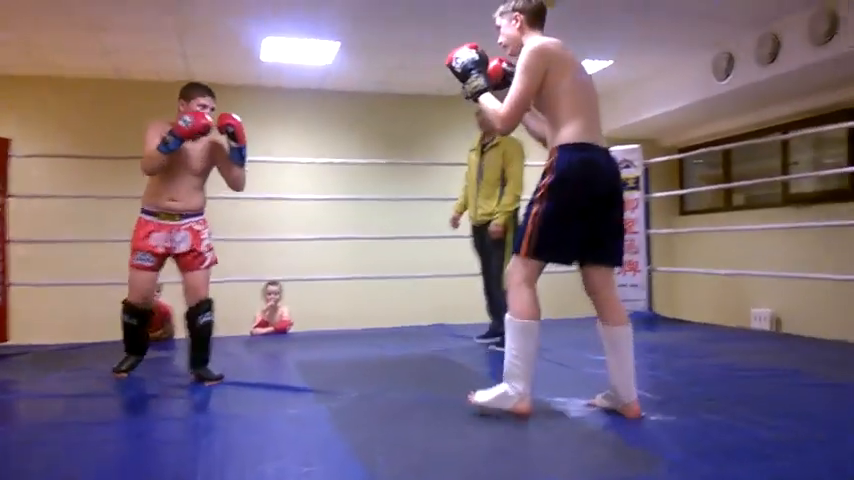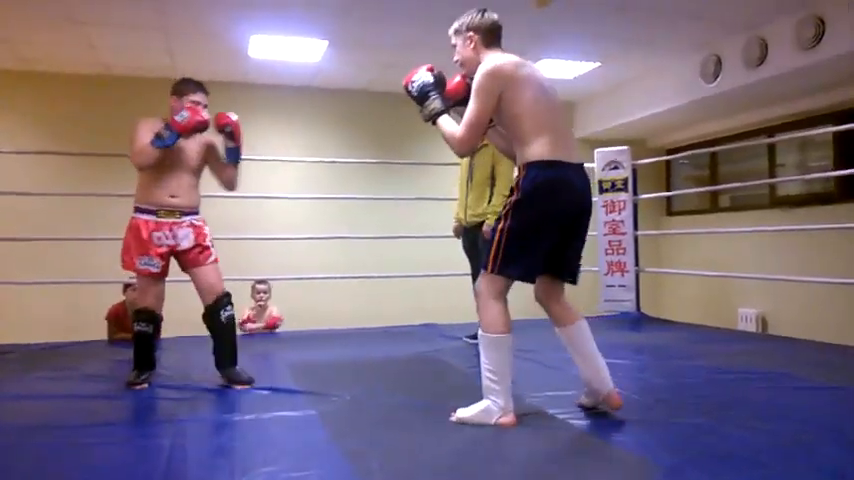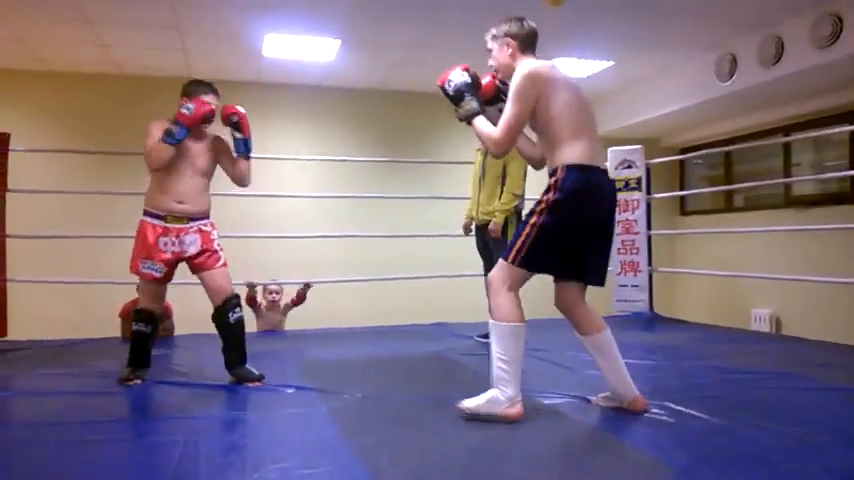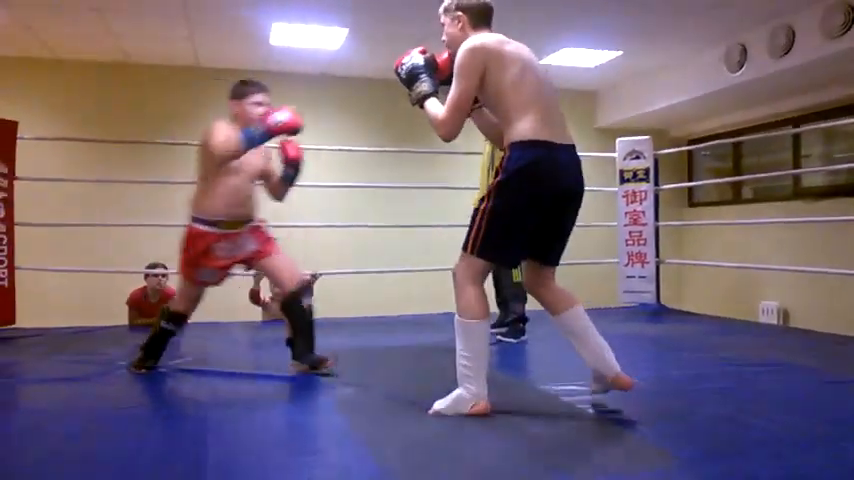
dt=0.5s
person 1, frame 1
left shoulder: (536, 49)
right shoulder: (561, 56)
left elbow: (505, 122)
left wrist: (477, 85)
right wrist: (510, 90)
left hip: (572, 168)
right hip: (603, 168)
left knee: (520, 274)
right knee: (601, 286)
left ankle: (516, 389)
right ankle: (625, 395)
person 1, frame 2
left shoulder: (492, 70)
right shoulder: (525, 71)
left elbow: (463, 144)
left wrist: (435, 107)
right wrist: (484, 118)
left hip: (543, 184)
right hip: (575, 184)
left knee: (490, 290)
right knee: (550, 294)
left ankle: (498, 405)
right ankle: (602, 387)
person 1, frame 3
left shoulder: (529, 73)
right shoulder: (554, 79)
left elbow: (498, 145)
left wrist: (470, 107)
right wrist: (497, 112)
left hip: (573, 188)
right hip: (598, 190)
left knee: (501, 281)
right knee: (571, 299)
left ankle: (507, 395)
right ankle: (626, 392)
person 1, frame 4
left shoulder: (474, 49)
right shoulder: (518, 51)
left elbow: (447, 129)
left wrist: (423, 89)
right wrist: (471, 98)
left hip: (530, 166)
right hip: (567, 168)
left knee: (468, 274)
right knee: (541, 280)
left ankle: (472, 392)
right ankle: (608, 368)
person 2, frame 1
left shoulder: (214, 144)
right shoulder: (158, 129)
left elbow: (238, 184)
right elbow: (148, 166)
left wrist: (237, 145)
right wrist: (177, 135)
left hip: (191, 227)
right hip: (152, 224)
left knee: (199, 299)
right knee: (138, 297)
left ankle: (199, 364)
right ankle: (134, 351)
person 2, frame 2
left shoulder: (205, 141)
right shoulder: (149, 127)
left elbow: (230, 183)
right elbow: (140, 161)
left wrist: (232, 142)
right wrist: (173, 130)
left hip: (190, 225)
right hip: (149, 223)
left knee: (216, 295)
right knee: (149, 301)
left ankle: (228, 365)
right ankle: (143, 366)
person 2, frame 3
left shoulder: (215, 143)
right shoulder: (160, 128)
left elbow: (243, 179)
right elbow: (155, 162)
left wrist: (241, 136)
right wrist: (182, 124)
left hip: (199, 229)
right hip: (158, 228)
left knee: (226, 296)
right knee: (150, 302)
left ankle: (237, 365)
right ankle: (137, 364)
person 2, frame 4
left shoulder: (260, 152)
right shoulder: (219, 130)
left elbow: (278, 193)
right elbow: (221, 153)
left wrist: (291, 169)
right wrist: (264, 129)
left hip: (247, 230)
right hip: (209, 232)
left knee: (295, 284)
right knee: (185, 304)
left ankle: (304, 355)
right ankle: (150, 352)
person 3, frame 1
left shoulder: (510, 146)
right shoulder: (475, 150)
left elbow: (514, 186)
left wrist: (500, 219)
right wrist: (459, 209)
left hip: (499, 222)
right hip: (479, 222)
left knee: (501, 278)
right knee: (489, 277)
left ankle: (507, 330)
right ankle: (497, 326)
person 3, frame 2
left shoulder: (497, 147)
left elbow: (503, 187)
left wrist: (491, 219)
right wrist: (458, 218)
left hip: (490, 223)
right hip: (470, 224)
right knee: (478, 278)
person 3, frame 3
left shoulder: (510, 146)
right shoulder: (482, 151)
left elbow: (514, 187)
left wrist: (499, 218)
right wrist: (470, 216)
left hip: (504, 220)
right hip: (483, 222)
person 3, frame 4
right shoulder: (490, 142)
right wrist: (478, 204)
left knee: (511, 266)
right knee: (498, 267)
left ankle: (517, 321)
right ankle: (505, 315)
